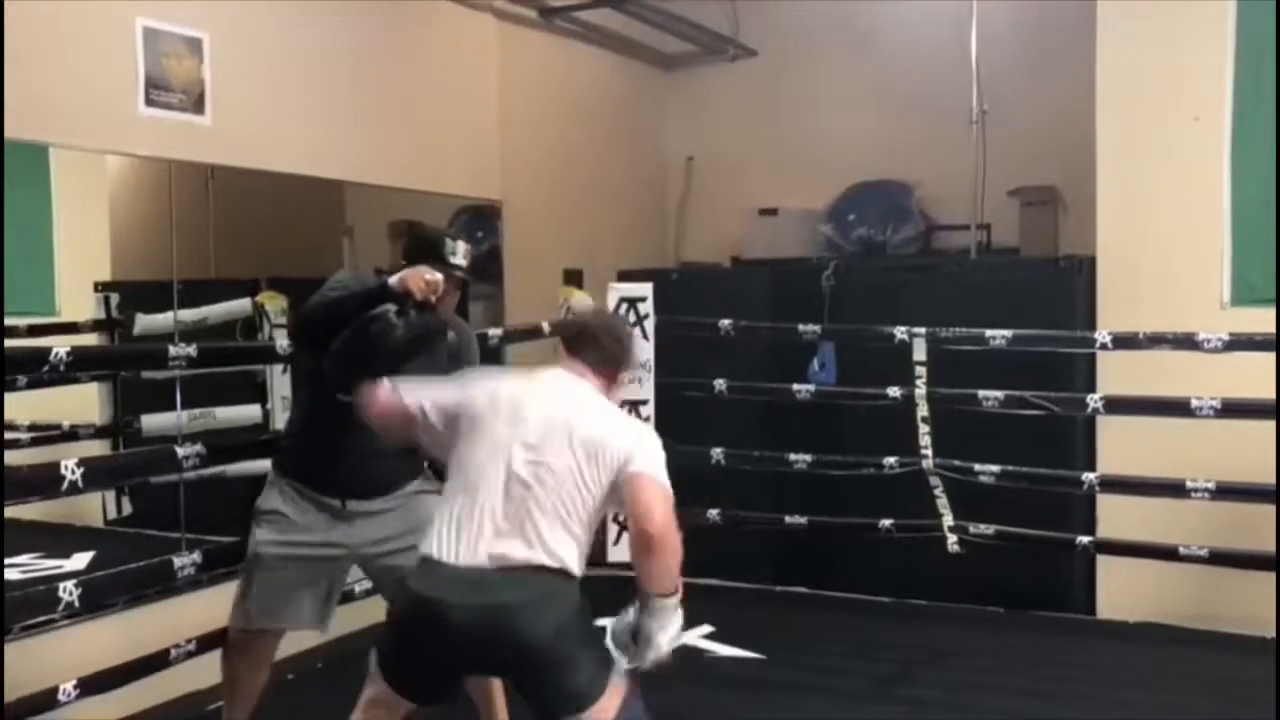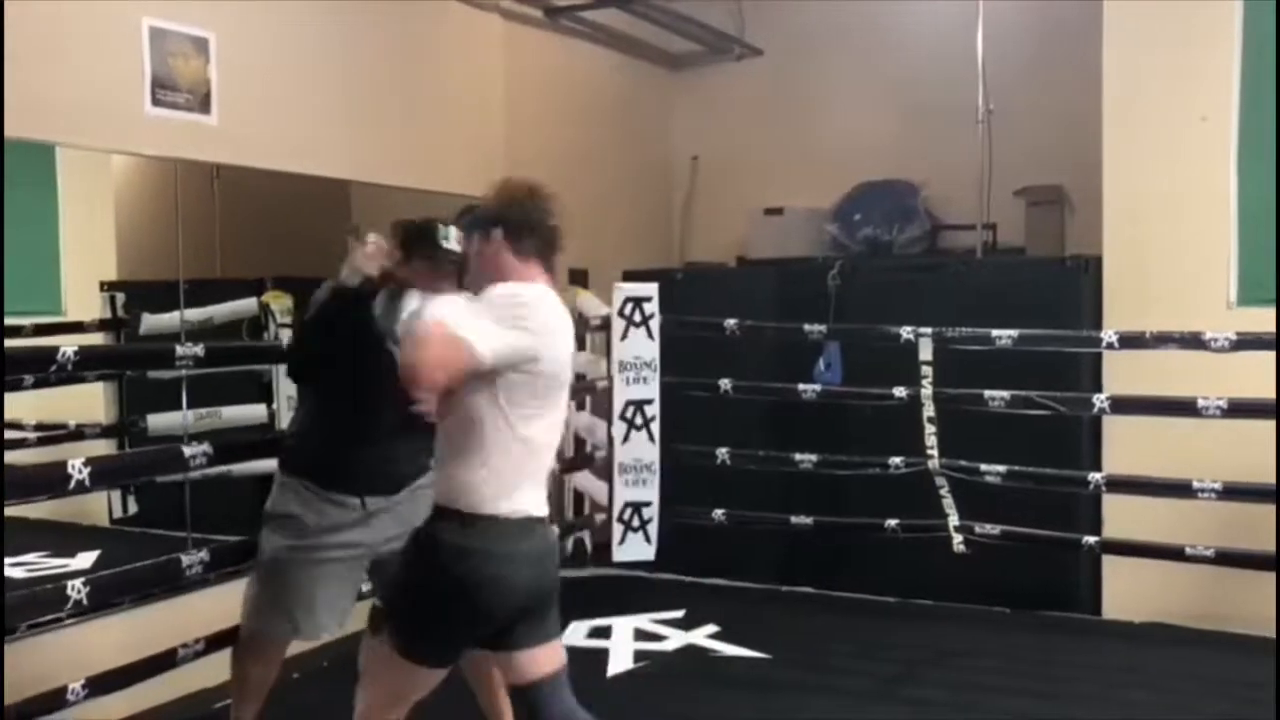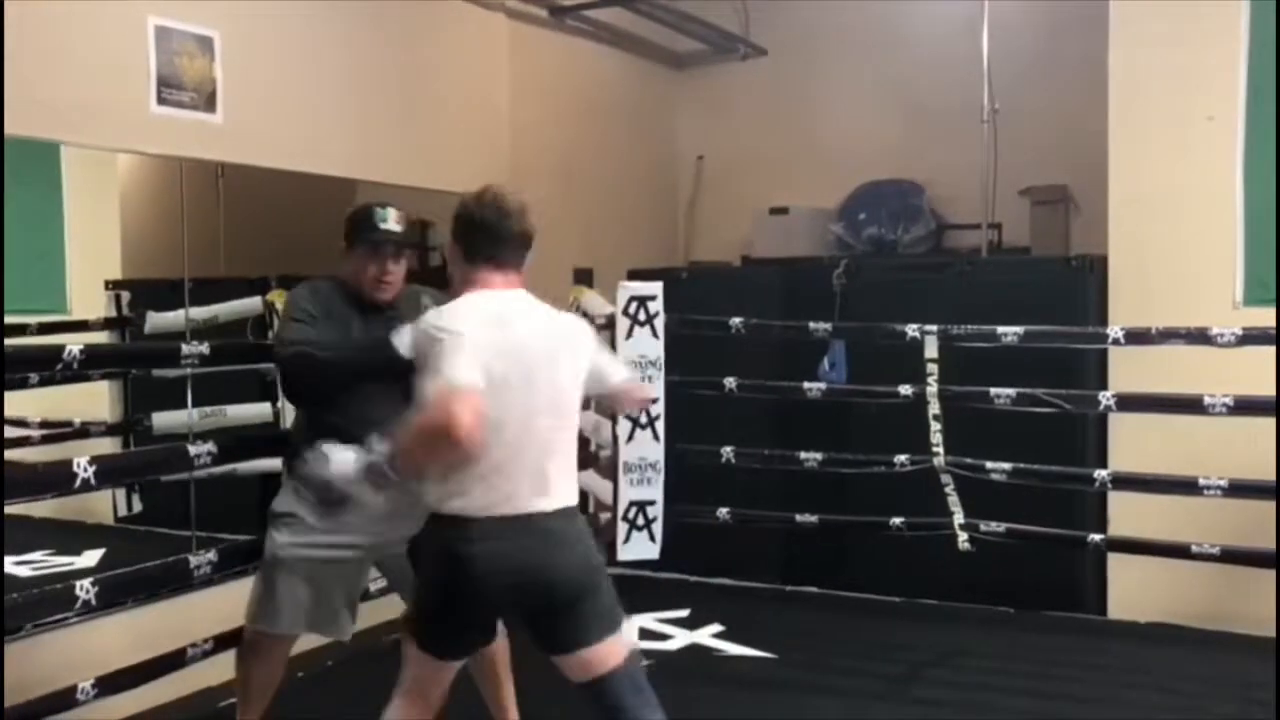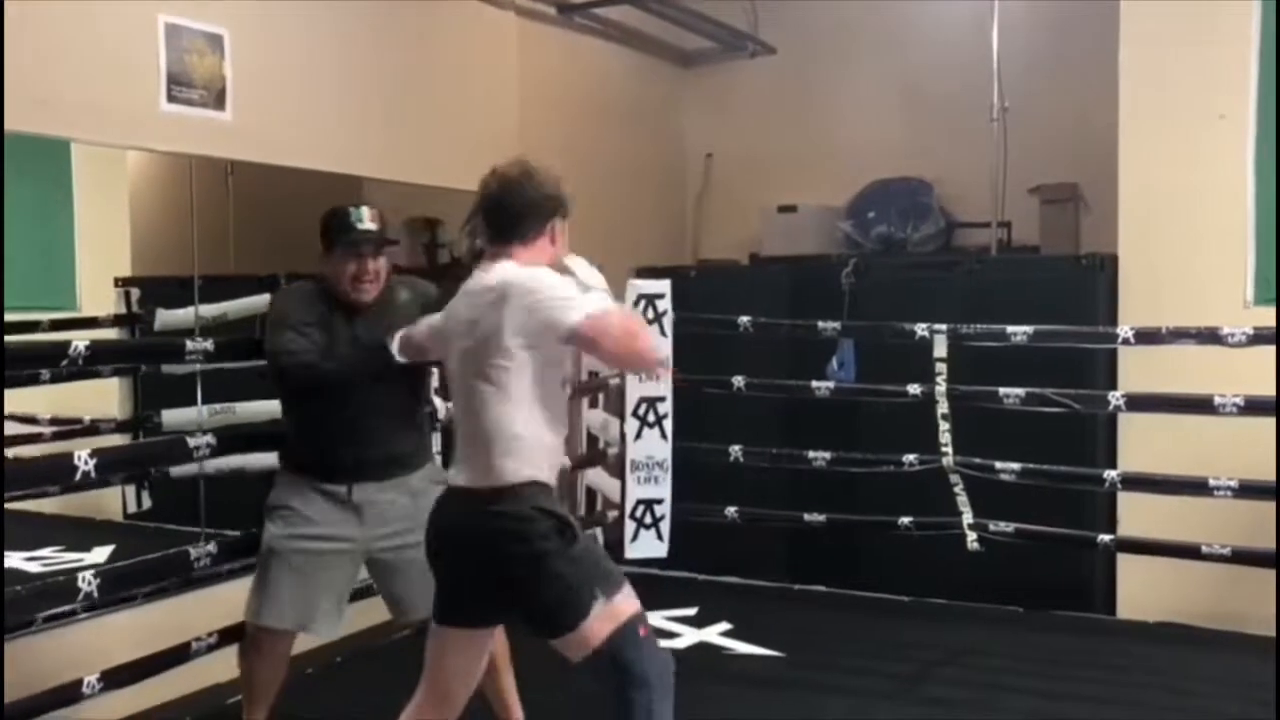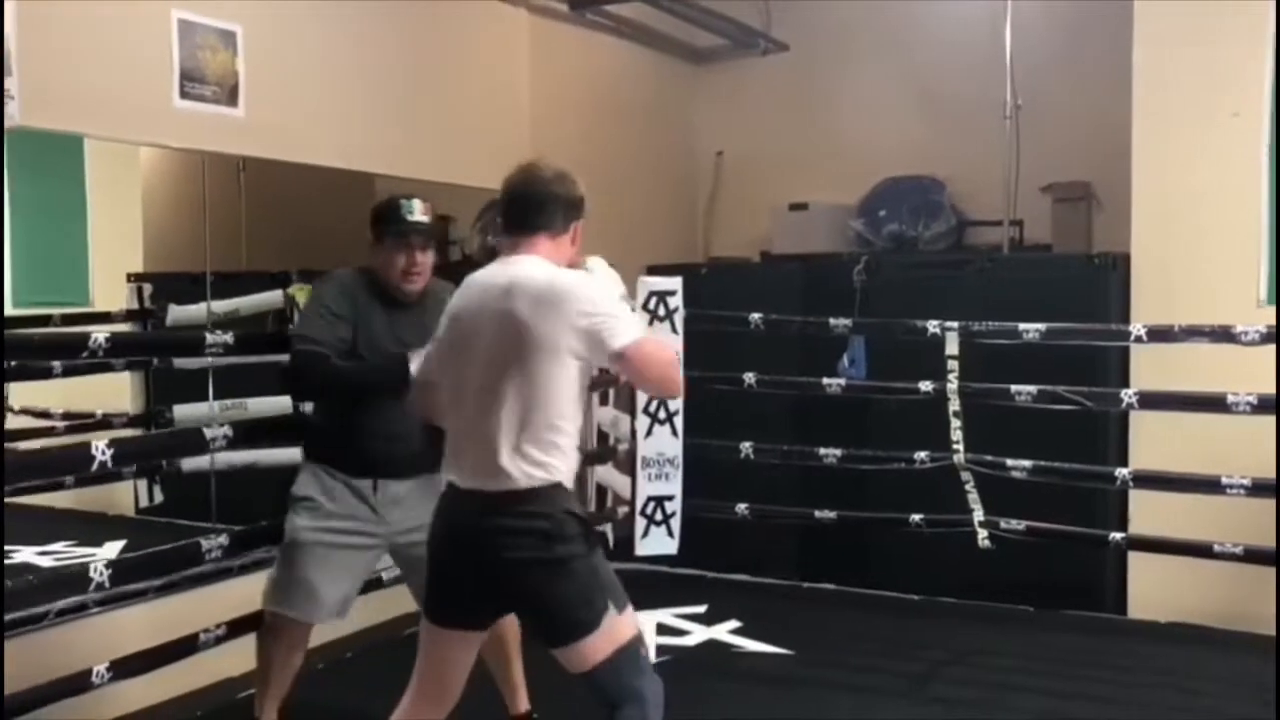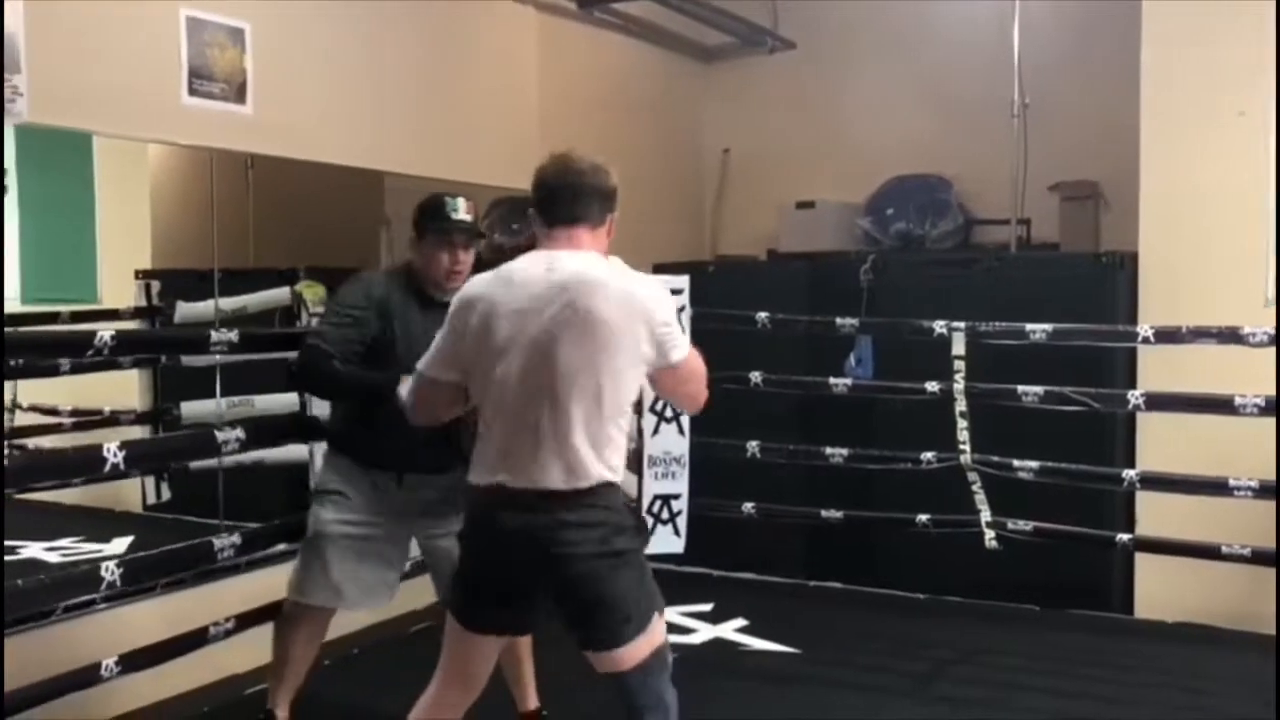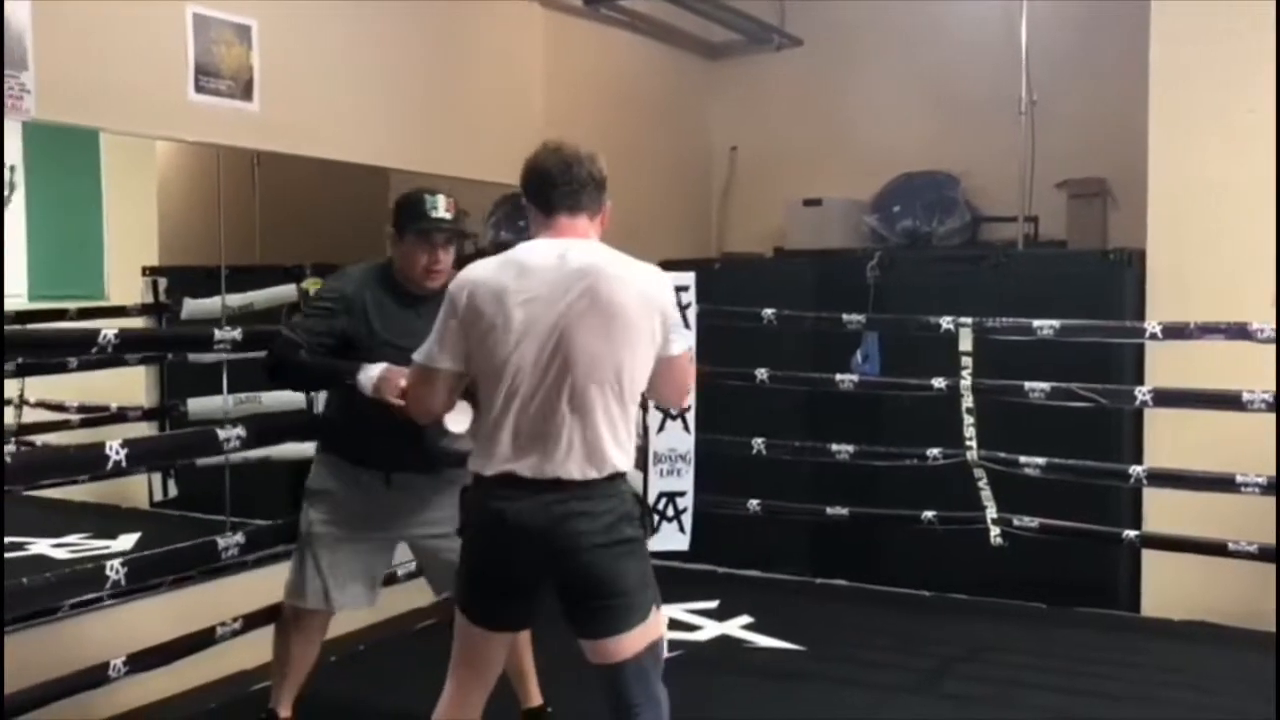
dt=0.2s
person 1, frame 1
left shoulder: (488, 388)
right shoulder: (628, 432)
left elbow: (377, 406)
right elbow: (658, 530)
left wrist: (433, 440)
right wrist: (659, 608)
left hip: (438, 597)
right hip: (542, 604)
person 1, frame 2
left shoulder: (517, 307)
right shoulder: (549, 316)
left elbow: (424, 367)
left wrist: (424, 318)
left hip: (467, 548)
right hip: (530, 549)
person 1, frame 3
left shoulder: (449, 325)
right shoulder: (569, 330)
left elbow: (455, 424)
right elbow: (633, 395)
left wrist: (376, 464)
left hip: (462, 546)
right hip: (557, 543)
person 1, frame 4
left shoulder: (464, 302)
right shoulder: (537, 288)
left elbow: (409, 344)
right elbow: (641, 353)
right wrist: (593, 289)
left hip: (460, 520)
right hip: (520, 519)
right knee: (645, 675)
person 1, frame 5
left shoulder: (460, 303)
right shoulder: (574, 293)
left elbow: (428, 402)
right elbow: (668, 379)
right wrist: (612, 296)
left hip: (461, 519)
right hip: (538, 524)
person 1, frame 6
left shoulder: (479, 296)
right shoulder: (640, 295)
left elbow: (424, 408)
right elbow: (692, 396)
left hip: (498, 518)
right hip: (591, 523)
person 1, frame 7
left shoulder: (477, 283)
right shoulder: (646, 284)
left elbow: (424, 404)
right elbow: (676, 395)
left hip: (502, 509)
right hip: (598, 510)
person 2, frame 1
left shoulder: (456, 337)
right shoulder: (357, 291)
right elbow: (307, 326)
right wrist: (391, 289)
left hip: (401, 499)
right hip: (305, 499)
right knee: (253, 628)
person 2, frame 2
right shoulder: (346, 299)
right elbow: (302, 366)
right wrist: (350, 287)
left hip: (407, 495)
right hip: (315, 498)
right knee: (265, 629)
person 2, frame 3
left shoulder: (429, 308)
right shoulder: (312, 300)
right elbow: (301, 383)
right wrist: (396, 346)
left hip: (413, 495)
right hip: (320, 500)
right knee: (268, 629)
person 2, frame 4
left shoulder: (416, 297)
right shoulder: (296, 304)
right elbow: (296, 381)
right wrist: (393, 352)
left hip: (409, 486)
right hip: (315, 494)
right knee: (269, 622)
person 2, frame 5
left shoulder: (454, 303)
right shoulder: (340, 294)
right elbow: (307, 374)
right wrist: (407, 372)
left hip: (429, 484)
right hip: (339, 485)
right knee: (289, 610)
person 2, frame 6
right shoulder: (374, 293)
right elbow: (312, 370)
right wrist: (402, 389)
left hip: (452, 479)
right hip: (362, 478)
right knee: (311, 601)
person 2, frame 7
right shoulder: (351, 291)
right elbow: (284, 360)
right wrist: (361, 376)
left hip: (446, 478)
right hip: (354, 478)
right knee: (308, 603)
